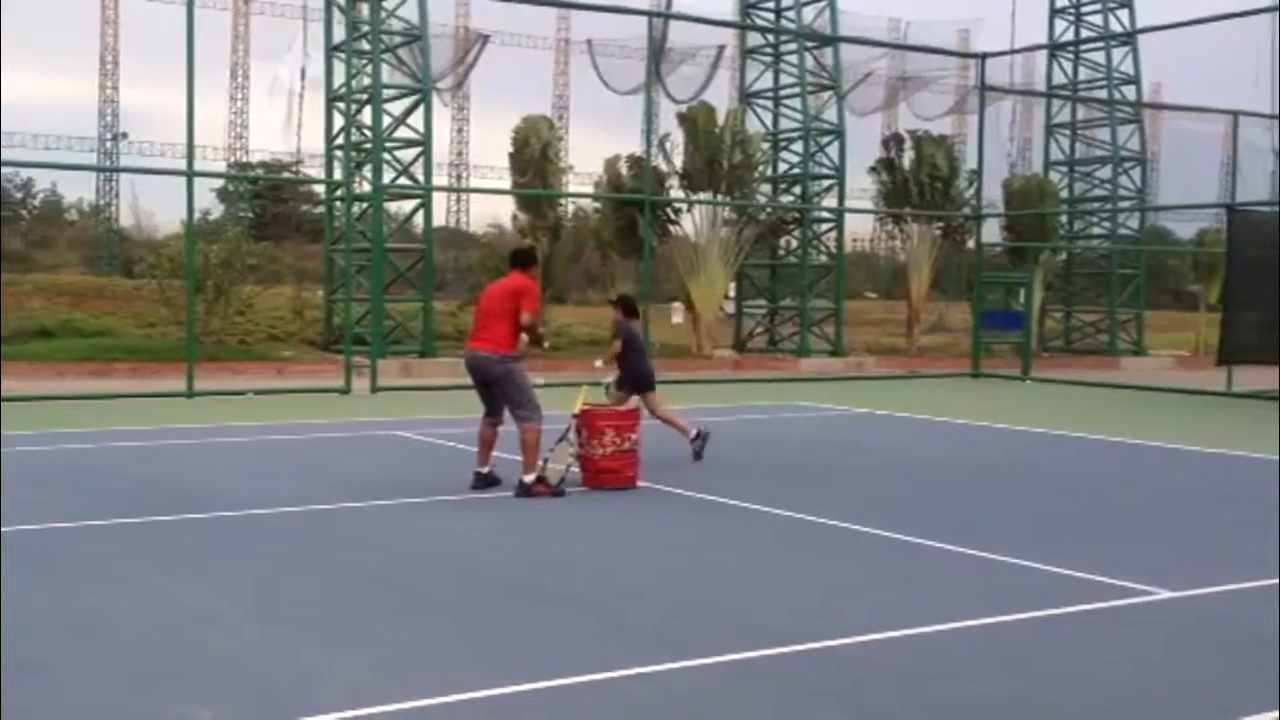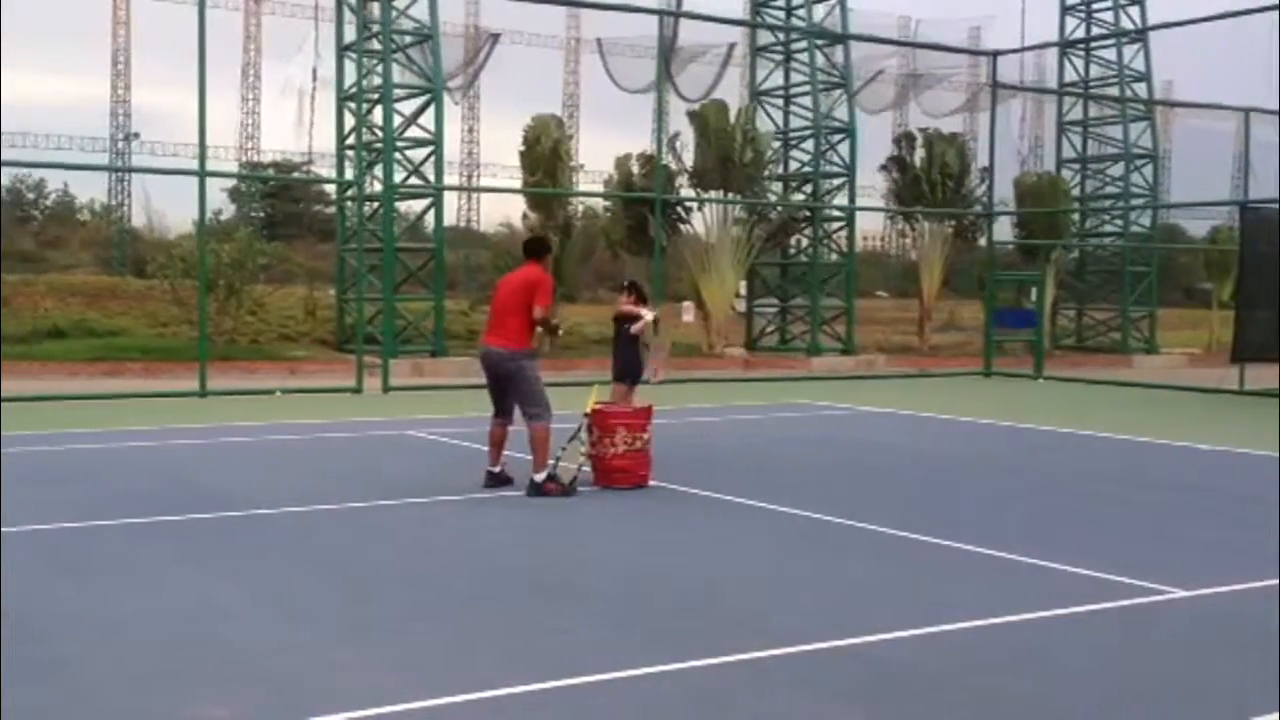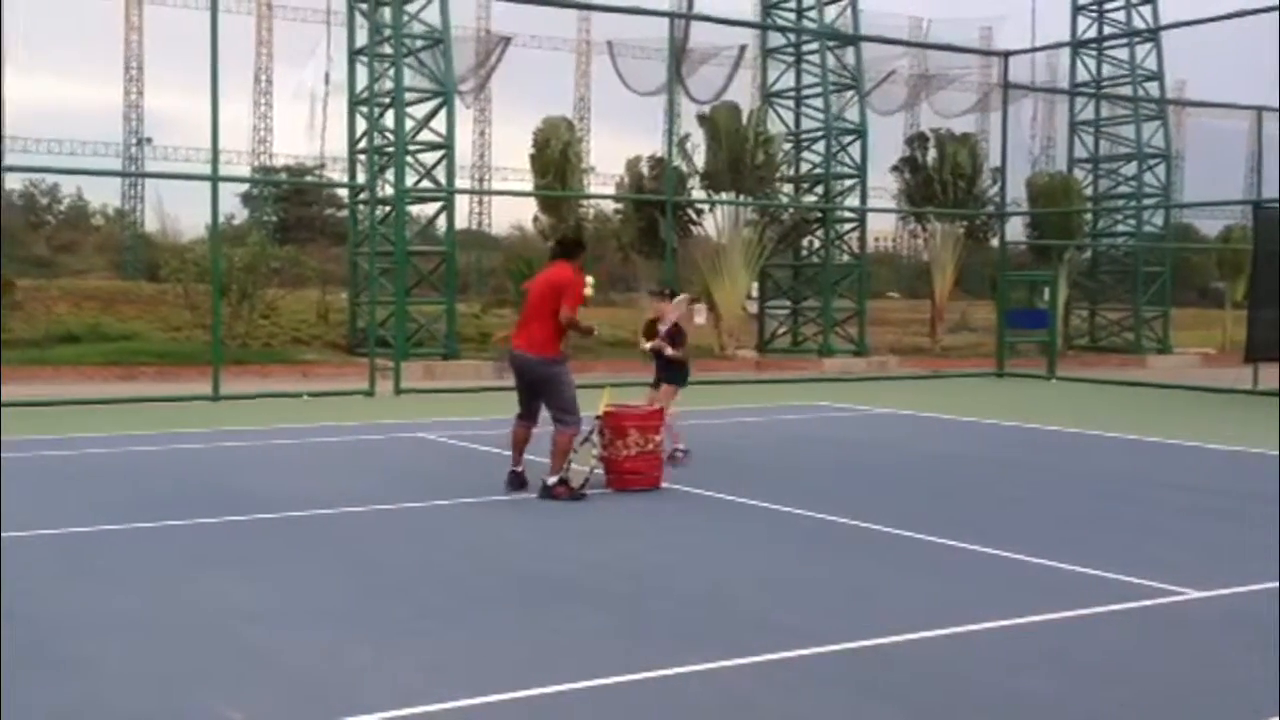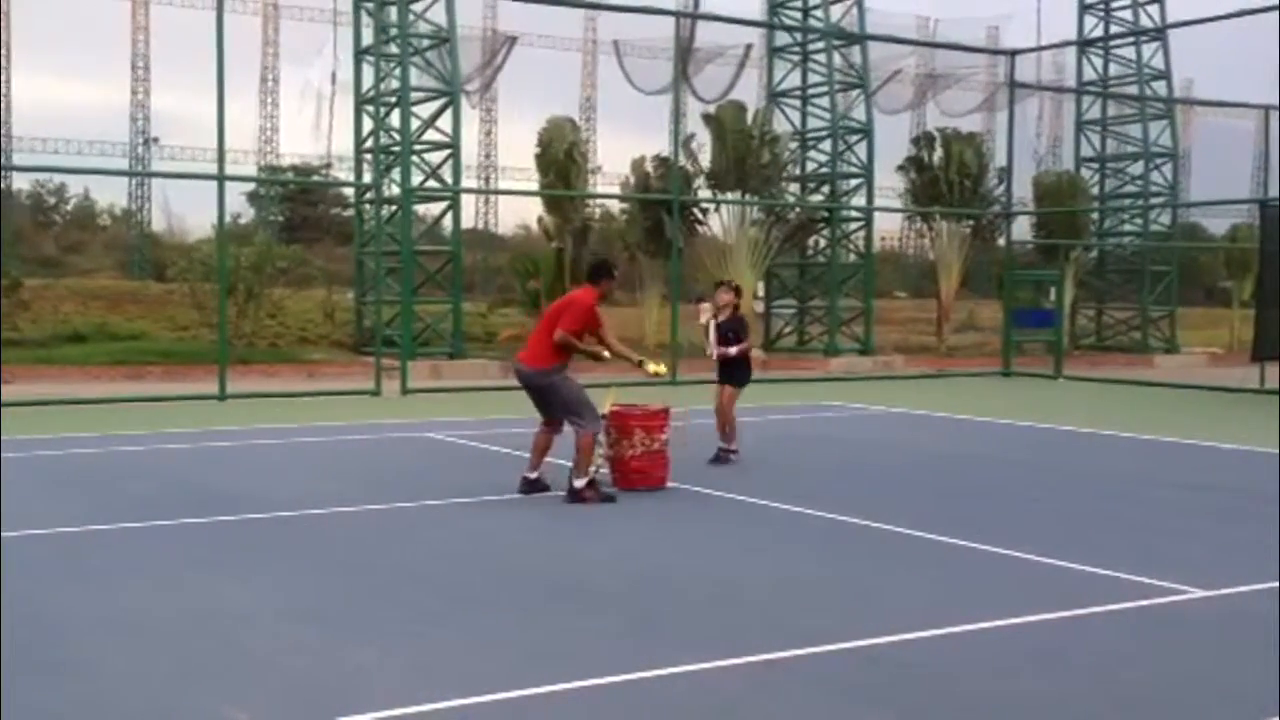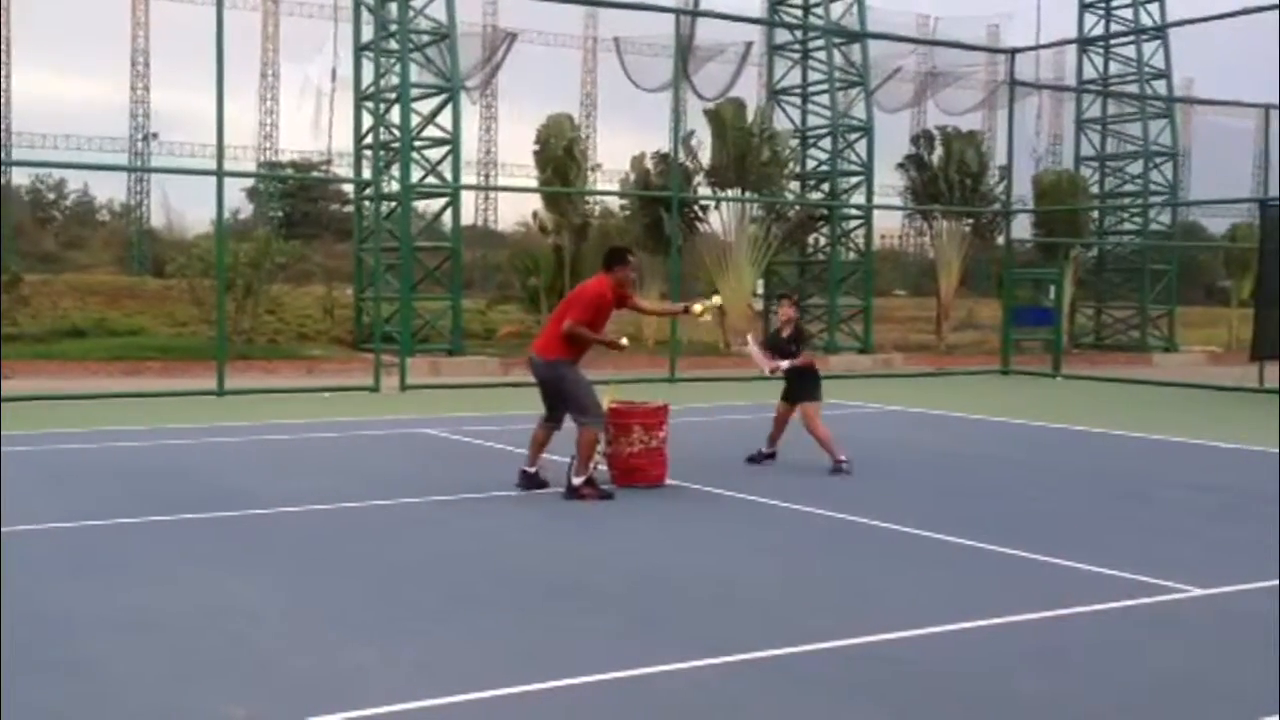
dt=0.4s
person 1, frame 1
left shoulder: (492, 287)
right shoulder: (528, 285)
right elbow: (526, 321)
right wrist: (536, 338)
left hip: (473, 354)
right hip: (500, 357)
left knee: (492, 413)
right knee: (530, 415)
left ankle: (482, 472)
right ankle: (530, 480)
person 1, frame 2
left shoulder: (507, 278)
right shoulder: (542, 278)
right elbow: (539, 316)
right wrist: (552, 327)
left hip: (489, 349)
right hip: (515, 353)
left knee: (501, 413)
right knee: (539, 414)
left ankle: (494, 471)
right ankle: (540, 479)
person 1, frame 3
left shoulder: (542, 275)
right shoulder: (573, 278)
right elbow: (566, 318)
right wrist: (584, 328)
left hip: (519, 352)
right hip: (545, 357)
left knee: (526, 415)
right knee: (569, 421)
left ankle: (516, 473)
right ankle: (553, 483)
person 1, frame 4
left shoulder: (585, 302)
right shoulder: (583, 302)
left elbow: (609, 340)
right elbow: (560, 338)
left wrist: (640, 361)
right wrist: (589, 351)
left hip: (527, 367)
right hip: (544, 370)
left knee: (552, 421)
right knee: (588, 421)
left ankle: (531, 477)
right ankle: (580, 486)
person 1, frame 5
left shoulder: (613, 291)
right shoulder: (595, 291)
left elbow: (647, 306)
right elbow: (568, 328)
left wrist: (686, 308)
right wrist: (604, 341)
left hip: (542, 357)
right hip: (556, 361)
left knee: (552, 417)
right knee: (592, 418)
left ankle: (529, 472)
right ankle: (579, 483)
